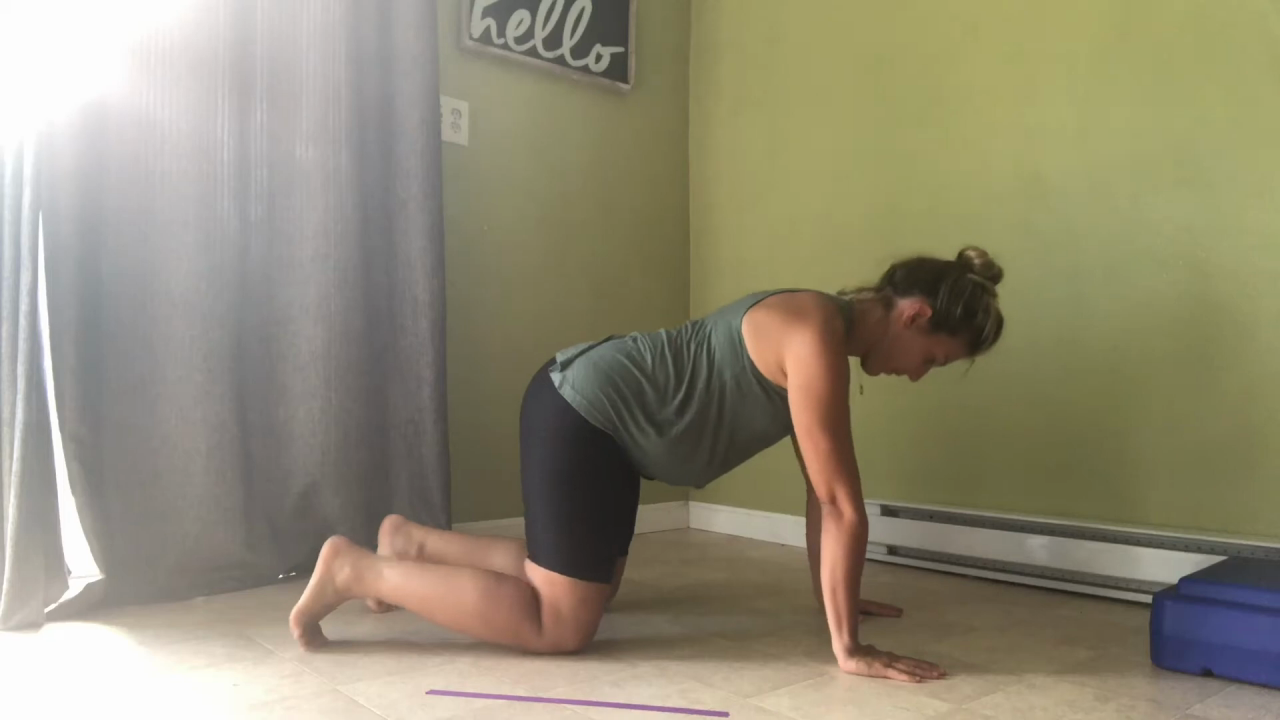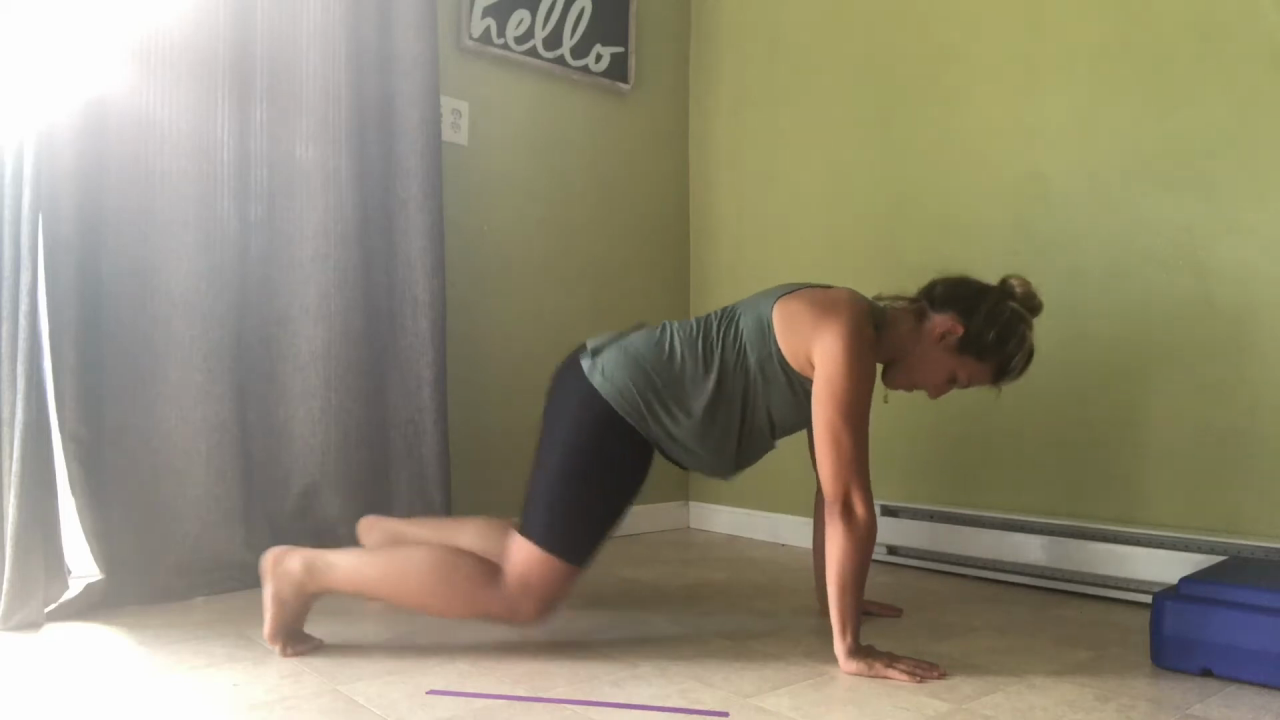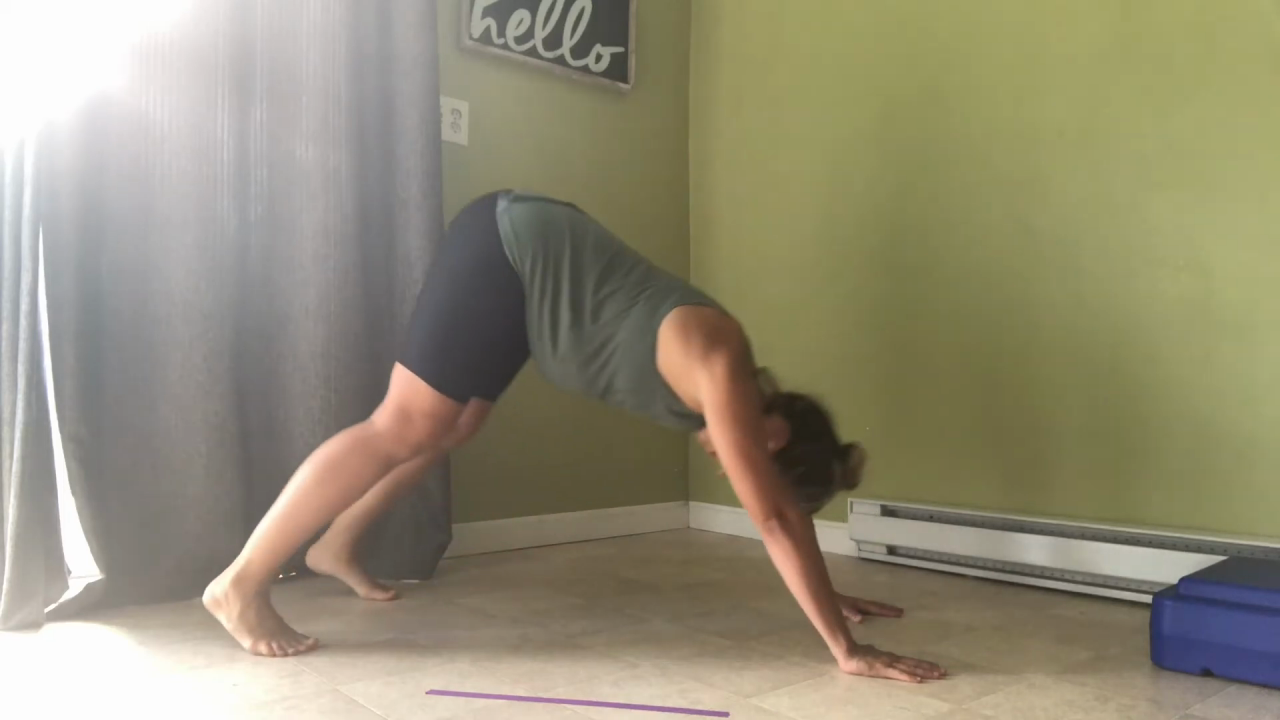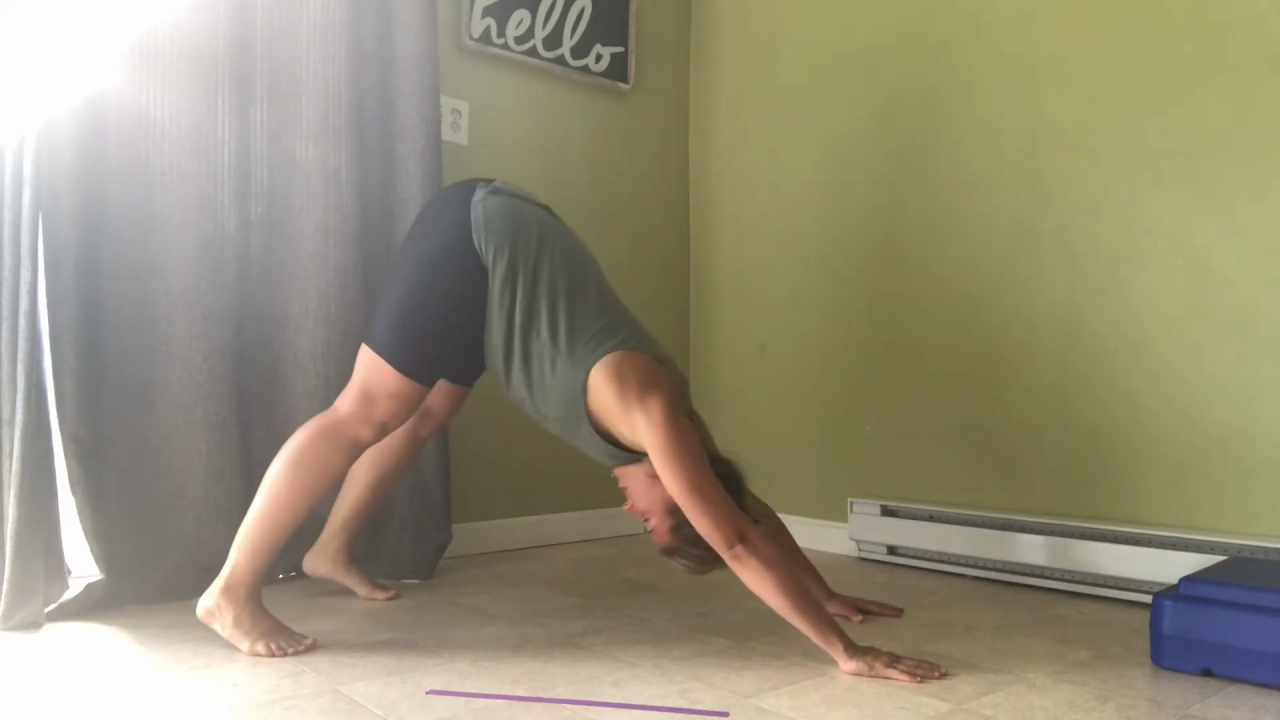
dt=0.7s
person 1, frame 1
left shoulder: (823, 329)
right shoulder: (818, 335)
left elbow: (820, 491)
right elbow: (841, 504)
left wrist: (833, 593)
right wrist: (848, 646)
left hip: (597, 417)
right hip: (580, 412)
left knee: (584, 579)
right knee: (560, 625)
left ankle: (412, 541)
right ankle: (356, 569)
person 1, frame 2
left shoulder: (854, 342)
right shoulder: (847, 333)
left elbow: (831, 495)
right elbow: (848, 504)
left wrist: (835, 596)
right wrist: (848, 646)
left hip: (623, 396)
right hip: (612, 395)
left knee: (539, 555)
right knee: (521, 596)
left ankle: (388, 534)
right ankle: (300, 570)
person 1, frame 3
left shoulder: (735, 389)
right shoulder: (719, 370)
left elbow: (779, 506)
right elbow: (773, 518)
left wrist: (830, 597)
right wrist: (846, 649)
left hip: (526, 254)
right hip: (506, 248)
left knee: (449, 428)
right knee: (402, 429)
left ankle: (336, 546)
right ankle: (240, 585)
person 1, frame 4
left shoulder: (667, 417)
right shoulder: (648, 412)
left elbow: (751, 509)
right elbow: (737, 544)
left wrist: (828, 596)
right wrist: (843, 650)
left hip: (497, 246)
right hip: (475, 237)
left knee: (424, 413)
right knee: (364, 416)
left ankle: (331, 551)
right ankle: (231, 593)
